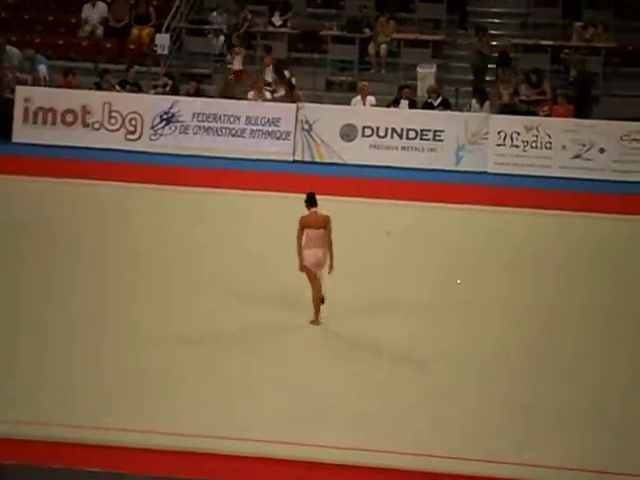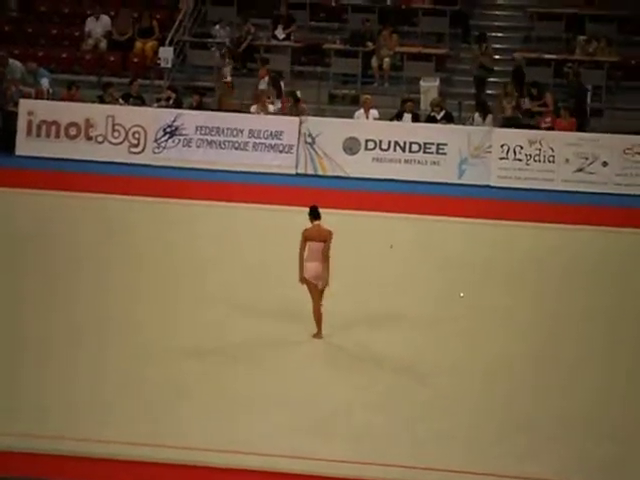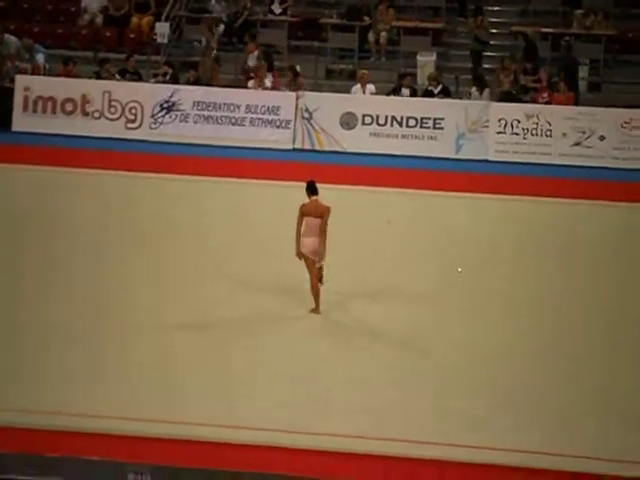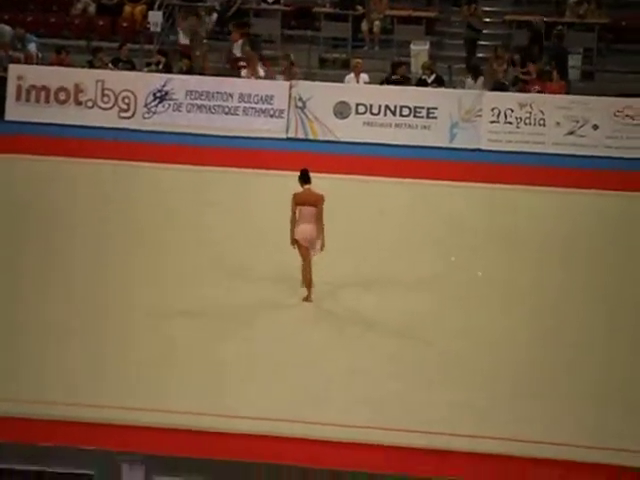
dt=0.2s
person 1, frame 1
left shoulder: (303, 220)
right shoulder: (326, 219)
left elbow: (299, 241)
right elbow: (328, 240)
left wrist: (300, 260)
right wrist: (331, 261)
left hip: (309, 254)
right hip: (322, 253)
left knee: (314, 286)
right knee: (318, 275)
left ankle: (316, 318)
right ankle: (321, 294)
person 1, frame 2
left shoulder: (306, 232)
right shoulder: (328, 233)
left elbow: (301, 253)
right elbow: (326, 255)
left wrist: (301, 273)
right wrist: (327, 275)
left hip: (309, 267)
right hip: (321, 267)
left knee: (315, 300)
right knee: (322, 284)
left ankle: (319, 332)
right ankle: (320, 301)
person 1, frame 3
left shoulder: (303, 207)
right shoulder: (326, 208)
left elbow: (298, 228)
right elbow: (323, 230)
left wrist: (297, 247)
right wrist: (323, 250)
left hip: (306, 242)
right hip: (318, 242)
left knee: (313, 276)
right knee: (320, 261)
left ankle: (317, 307)
right ankle: (320, 278)
person 1, frame 4
left shoulder: (296, 196)
right shoulder: (319, 197)
left elbow: (293, 217)
right elbow: (319, 219)
left wrist: (292, 235)
right wrist: (322, 238)
left hip: (301, 229)
right hip: (313, 230)
left knee: (306, 262)
right knee: (308, 259)
left ankle: (309, 294)
right ankle: (306, 282)
